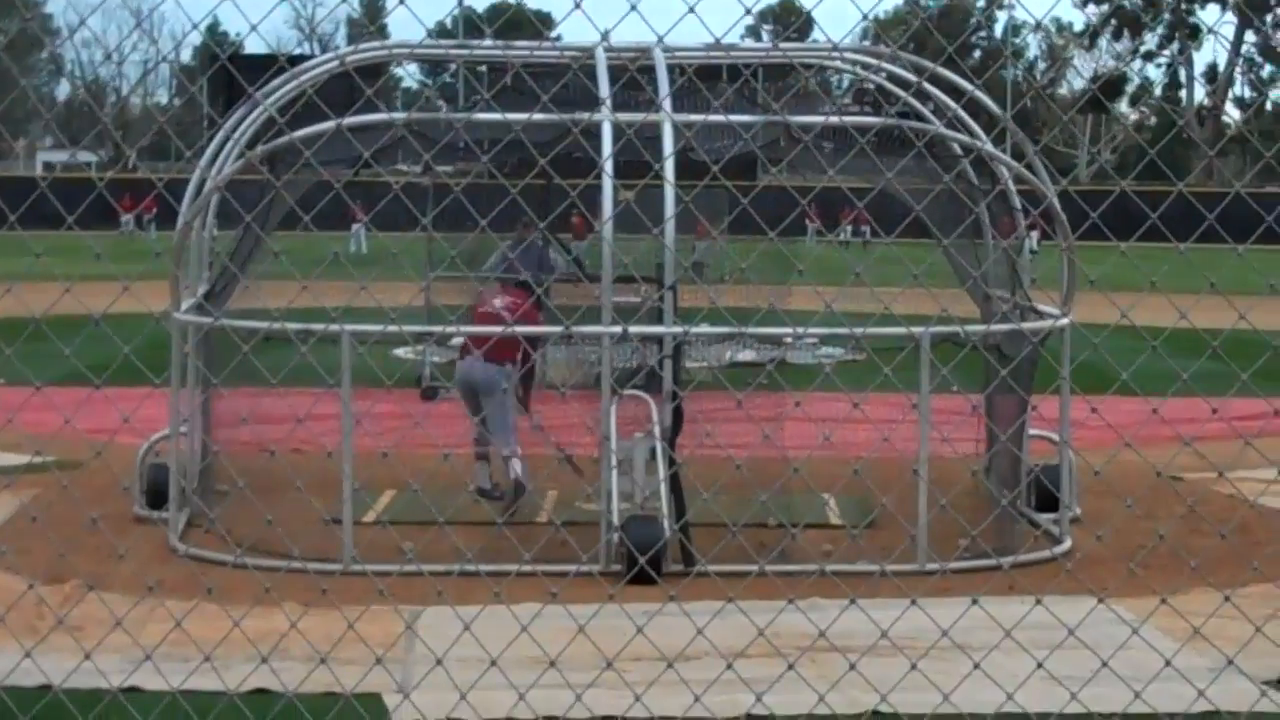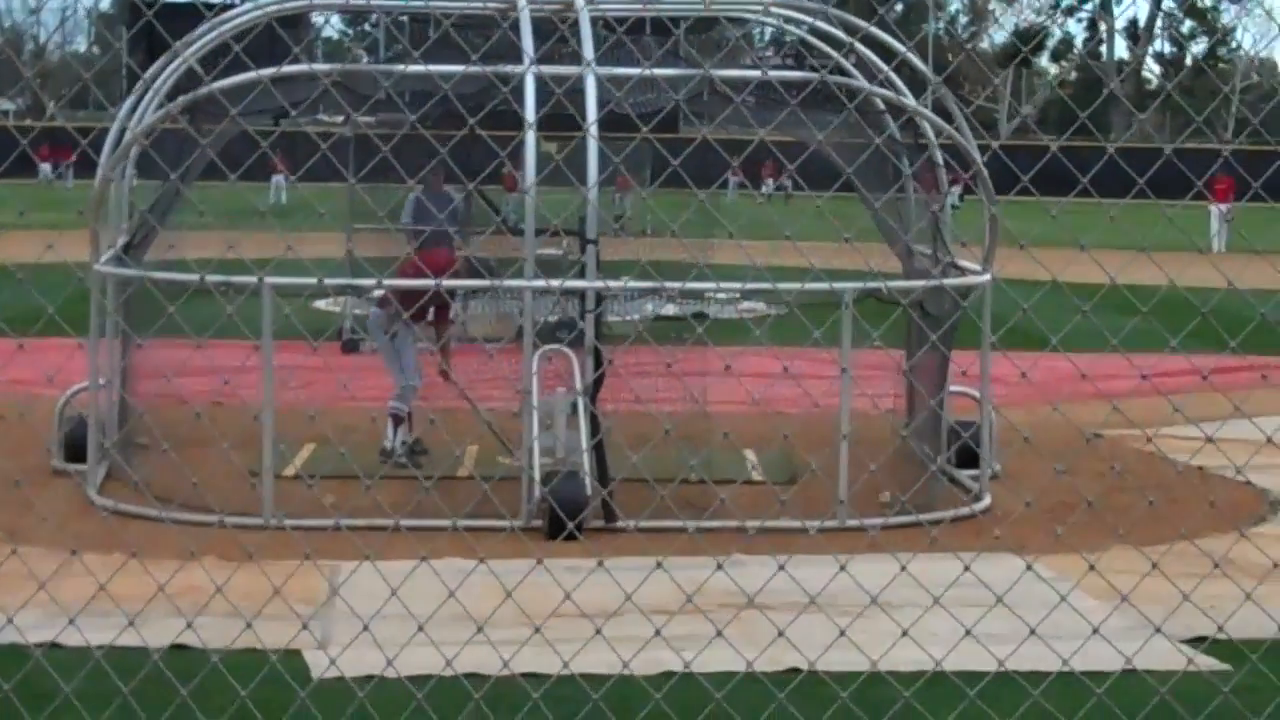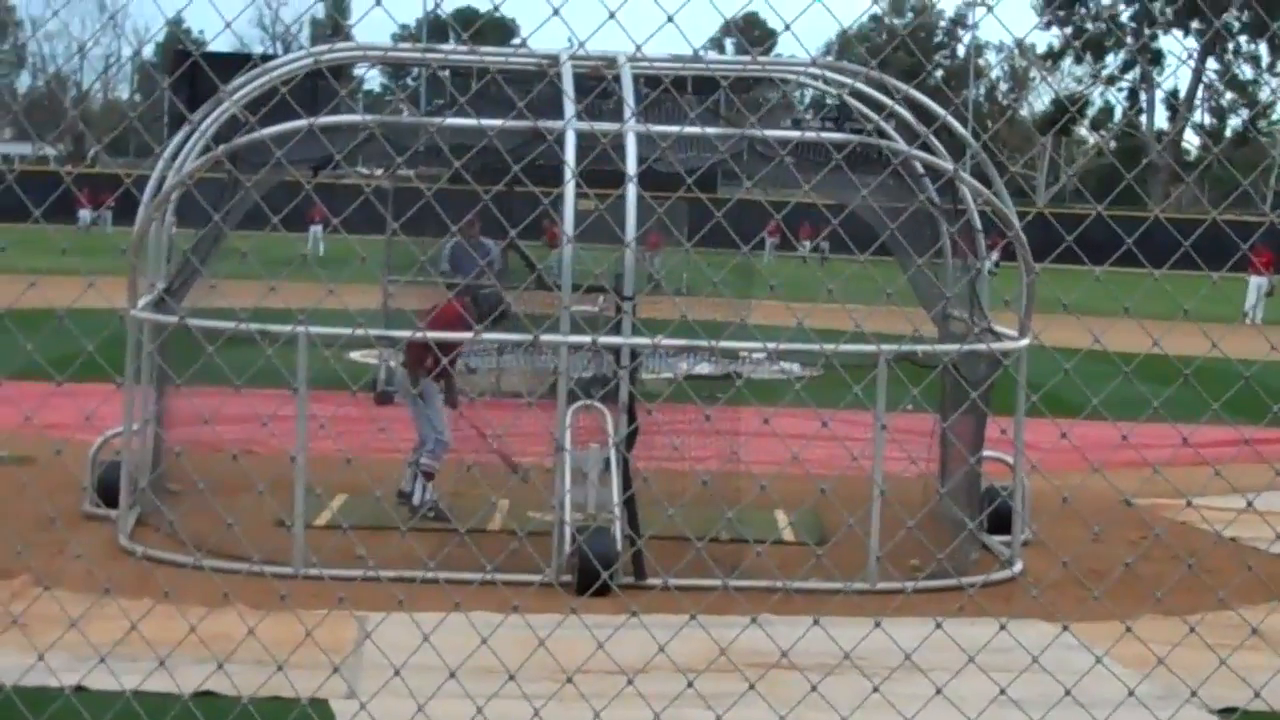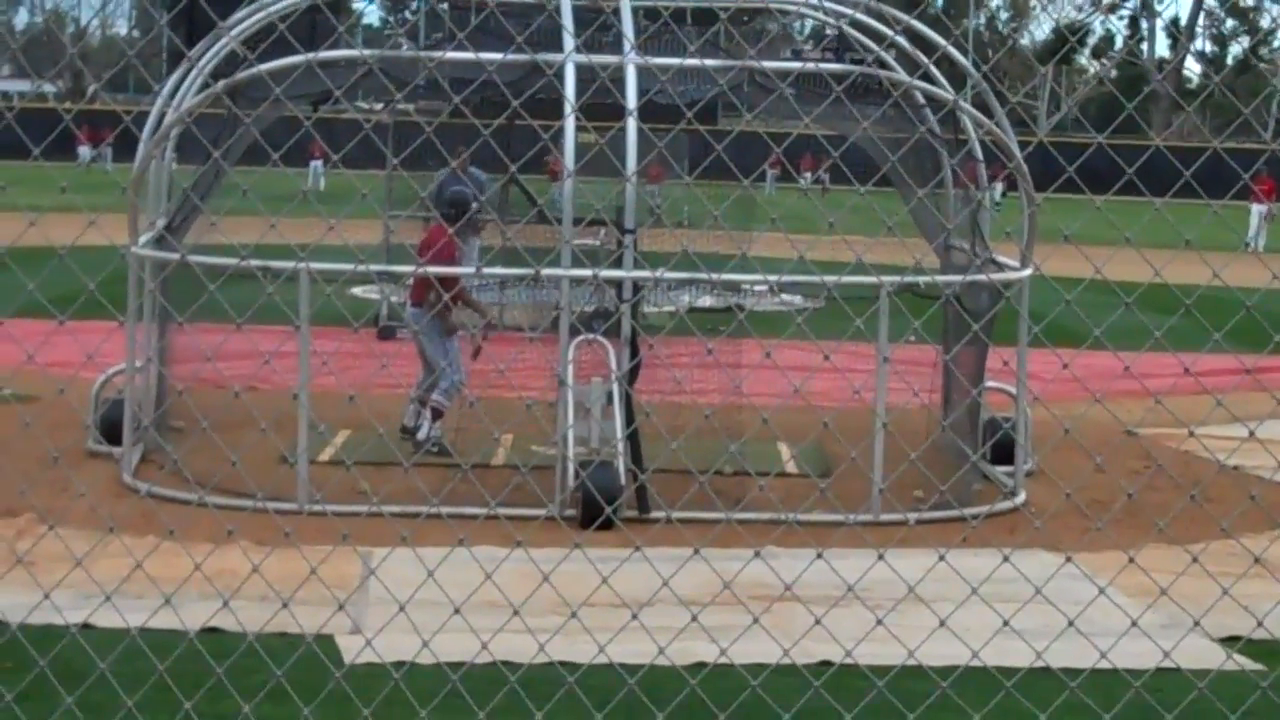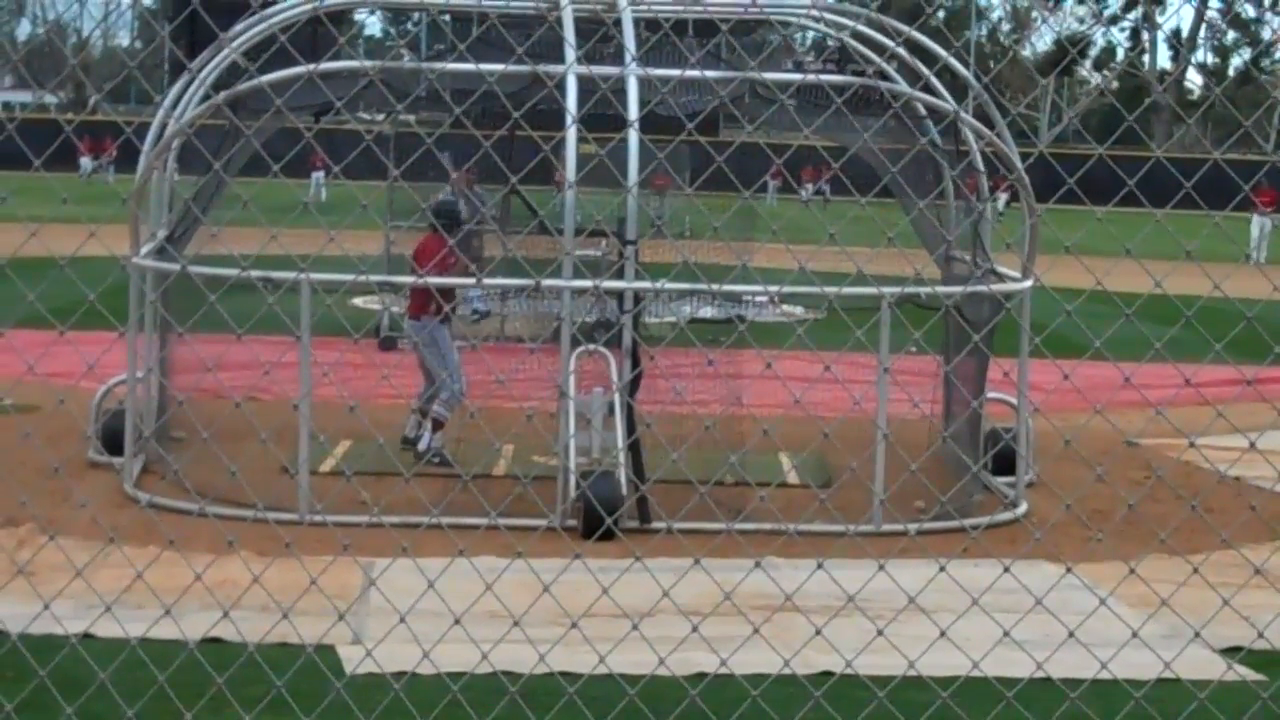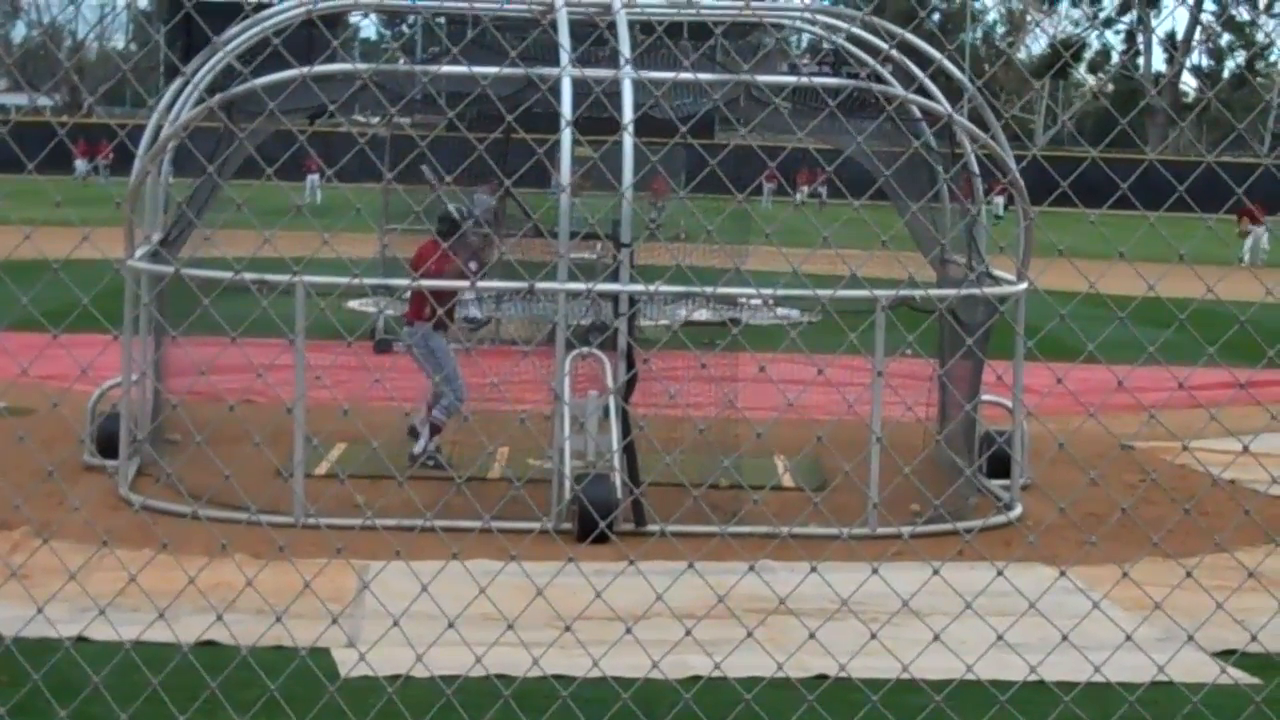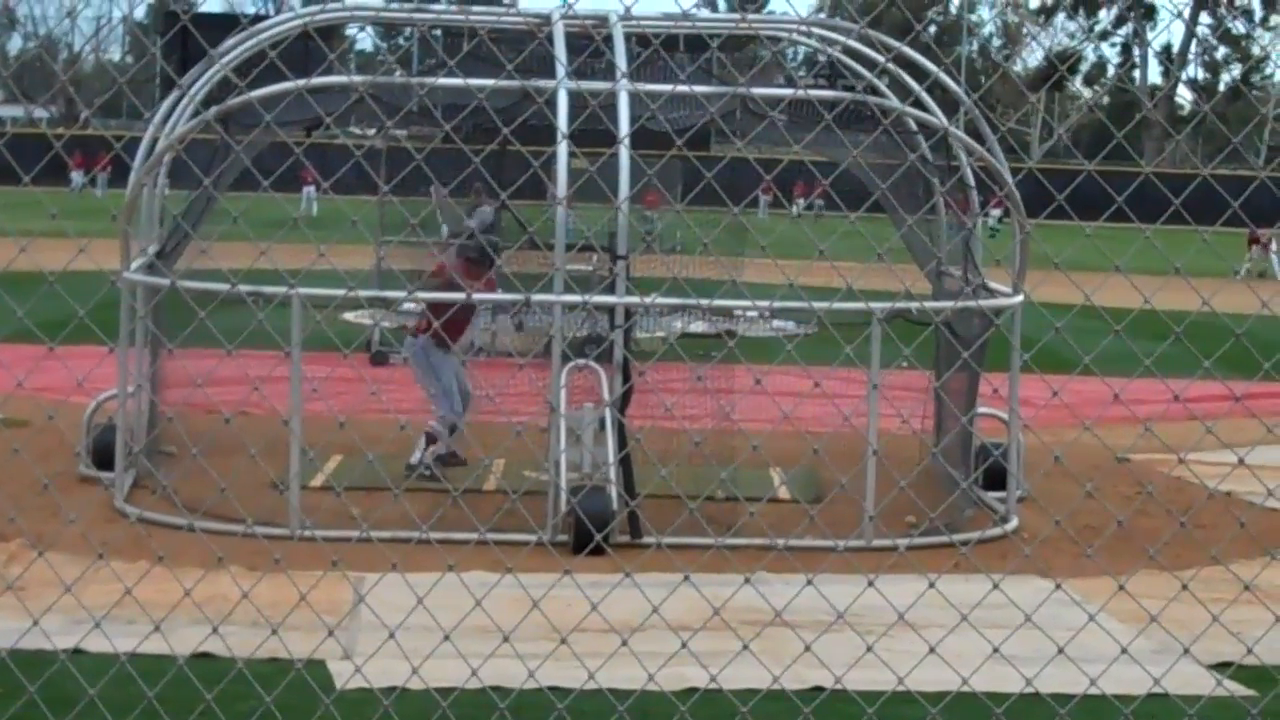
dt=0.7s
person 1, frame 1
left shoulder: (489, 296)
right shoulder: (531, 313)
right elbow: (530, 360)
right wrist: (525, 397)
left hip: (466, 365)
right hip: (497, 369)
left knee: (482, 425)
right knee: (505, 432)
left ankle: (483, 483)
right ankle: (516, 477)
person 1, frame 2
left shoulder: (449, 281)
right shoulder: (444, 260)
left elbow: (442, 321)
right elbow: (400, 278)
left wrist: (445, 361)
right wrist: (393, 318)
left hip: (402, 323)
right hip: (389, 318)
left knee: (410, 382)
right knee: (408, 383)
left ankle: (405, 438)
right ankle: (391, 446)
person 1, frame 3
left shoulder: (465, 316)
right shoulder: (450, 311)
right elbow: (415, 341)
left wrist: (450, 388)
right wrist: (416, 382)
left hip: (429, 377)
right hip: (417, 378)
left knee: (430, 436)
right knee: (439, 438)
left ankle: (408, 489)
right ankle: (422, 501)
person 1, frame 4
left shoulder: (445, 236)
right shoulder: (441, 239)
left elbow: (452, 283)
right elbow: (430, 284)
left wrist: (479, 309)
right wrist: (445, 319)
left hip: (423, 313)
right hip: (428, 314)
left knee: (434, 372)
right knee: (454, 377)
left ankle: (411, 424)
right ankle: (427, 436)
person 1, frame 5
left shoulder: (442, 245)
right shoulder: (432, 246)
left elbow: (448, 281)
right elbow: (435, 285)
right wrist: (463, 263)
left hip: (428, 322)
right hip: (427, 323)
left knee: (435, 382)
right knee: (453, 387)
left ankle: (412, 434)
right ankle: (427, 447)
person 1, frame 6
left shoulder: (450, 252)
right shoulder: (429, 250)
left elbow: (472, 278)
right elbow: (442, 279)
right wrist: (464, 254)
left hip: (436, 330)
right hip: (424, 331)
left knee: (444, 385)
right knee: (455, 394)
left ankle: (421, 426)
right ankle: (422, 451)
person 1, frame 7
left shoulder: (486, 279)
right shoulder: (451, 267)
left elbow: (473, 291)
right elbow: (423, 290)
left wrist: (455, 278)
right wrist: (447, 278)
left hip: (444, 347)
right hip: (424, 346)
left knee: (463, 399)
right knee: (450, 408)
left ankle: (443, 450)
right ankle: (418, 462)
